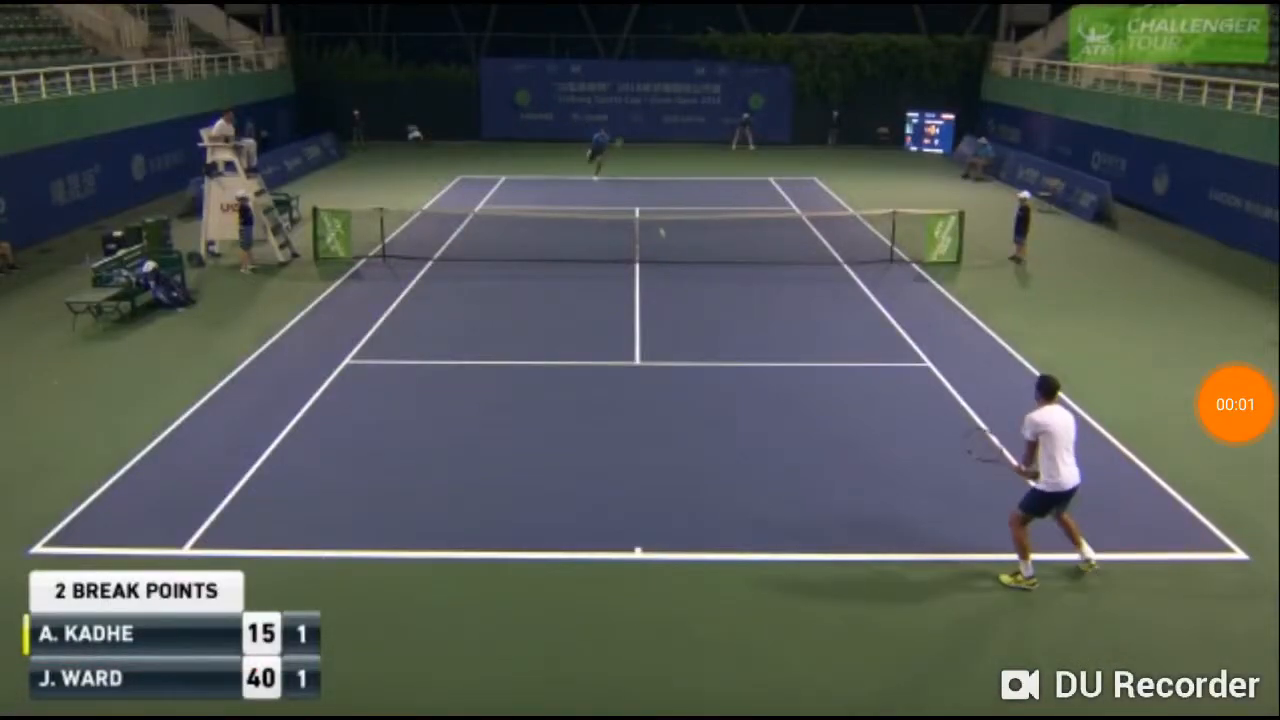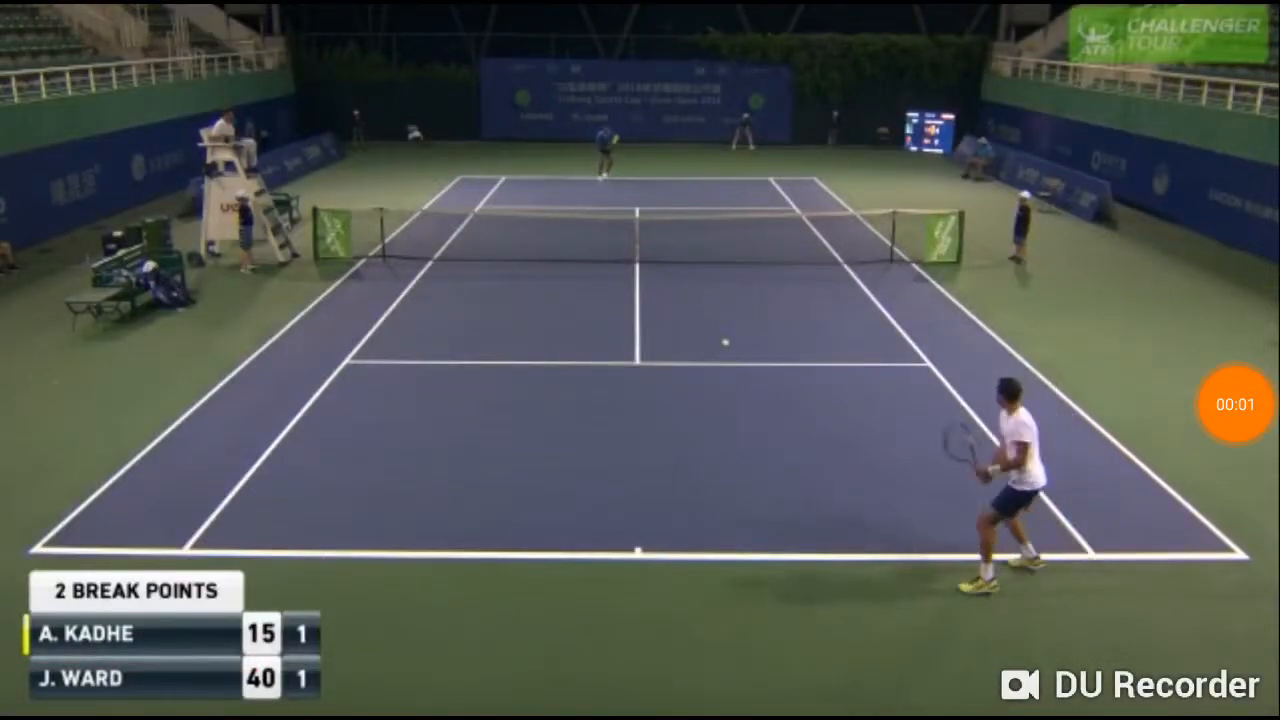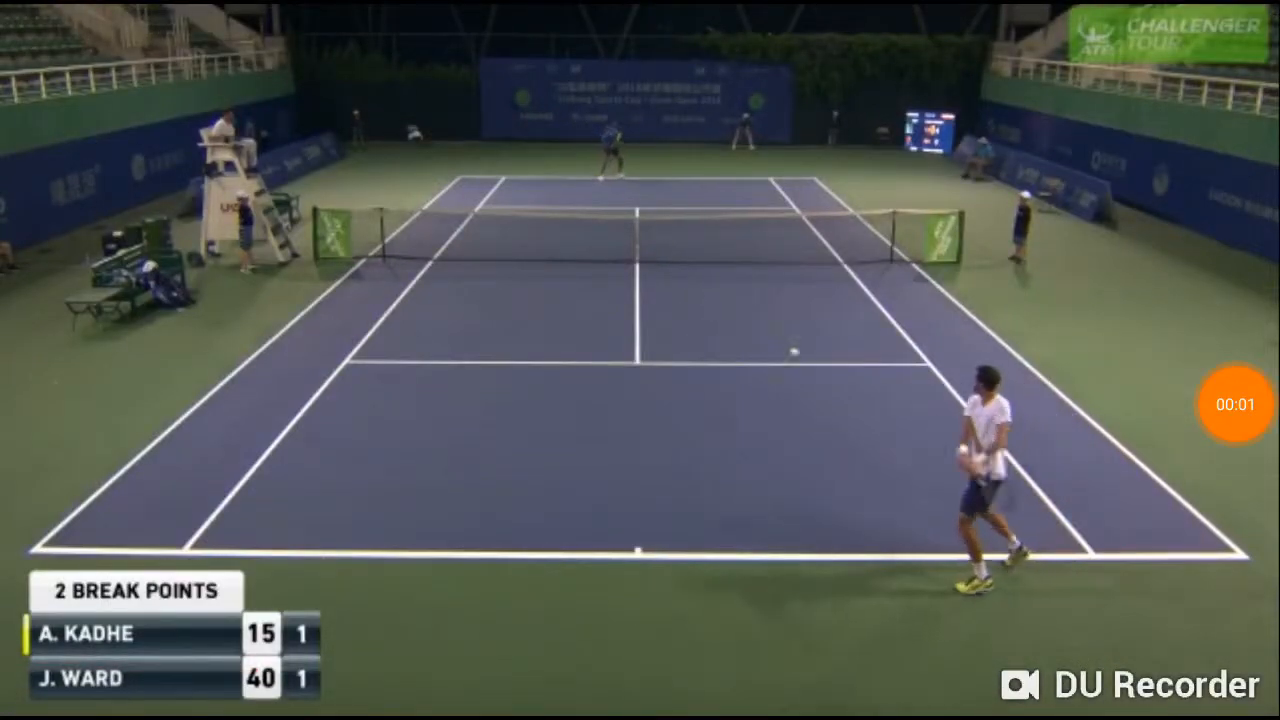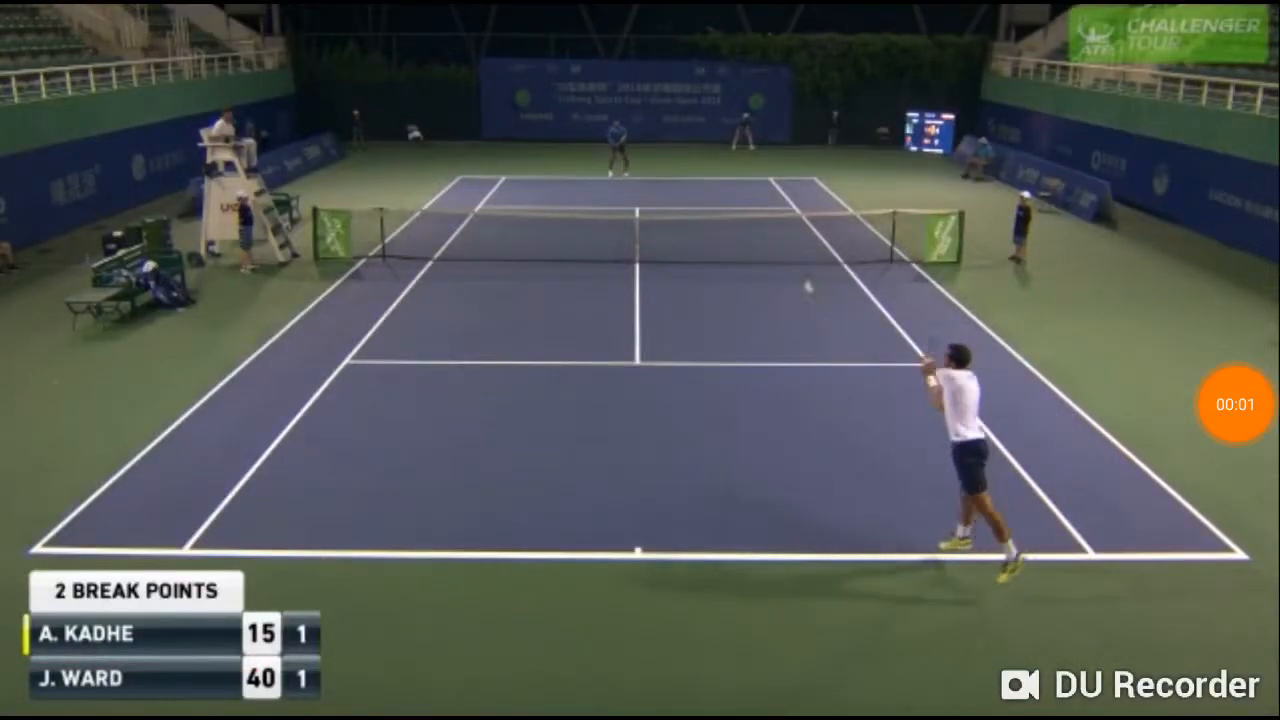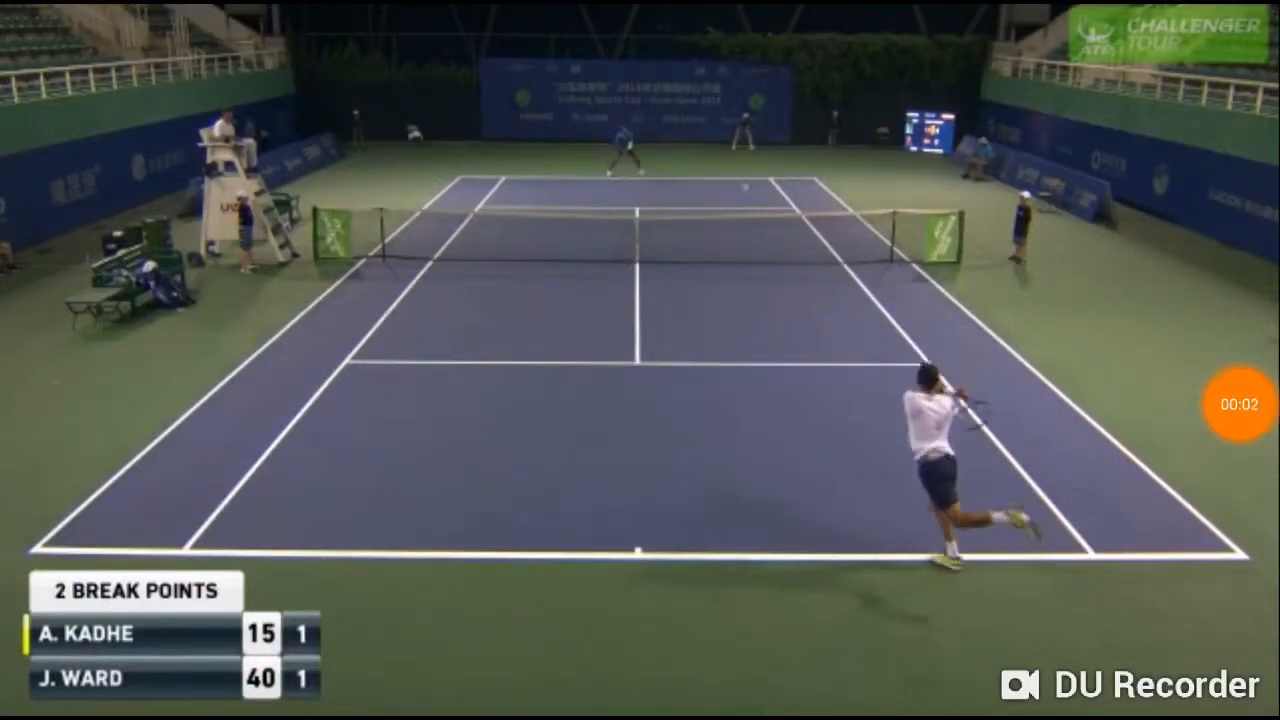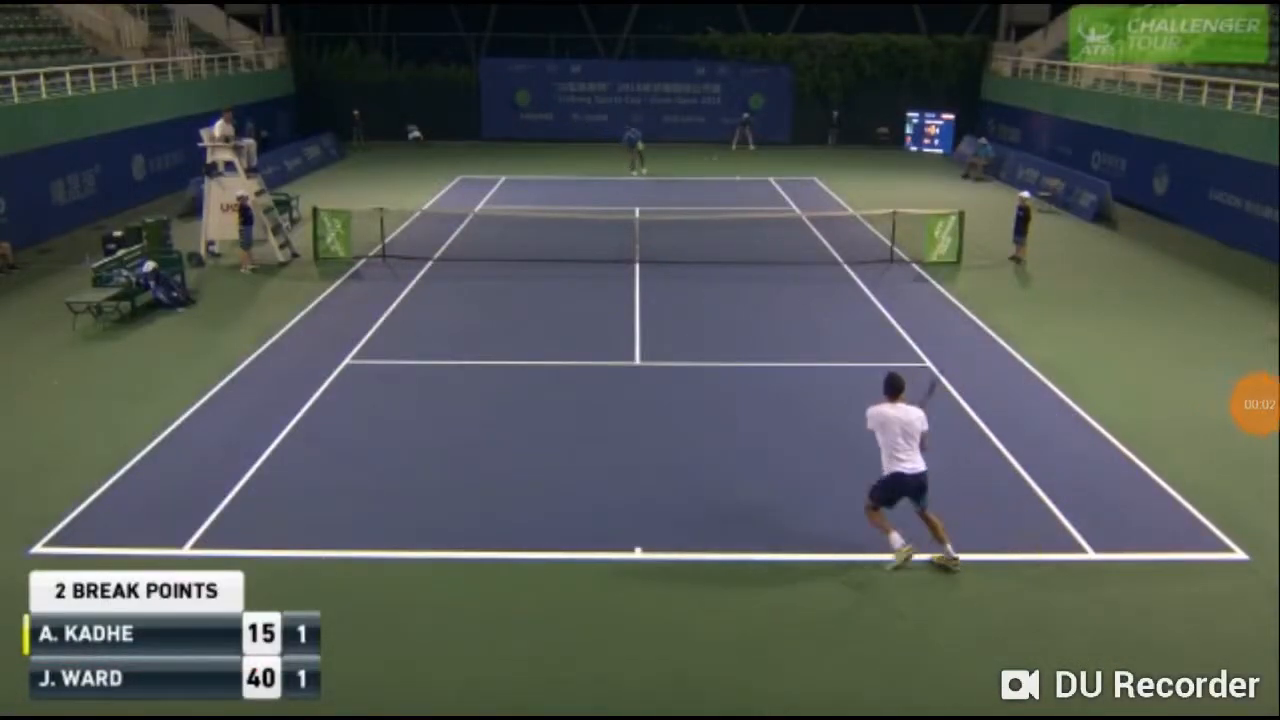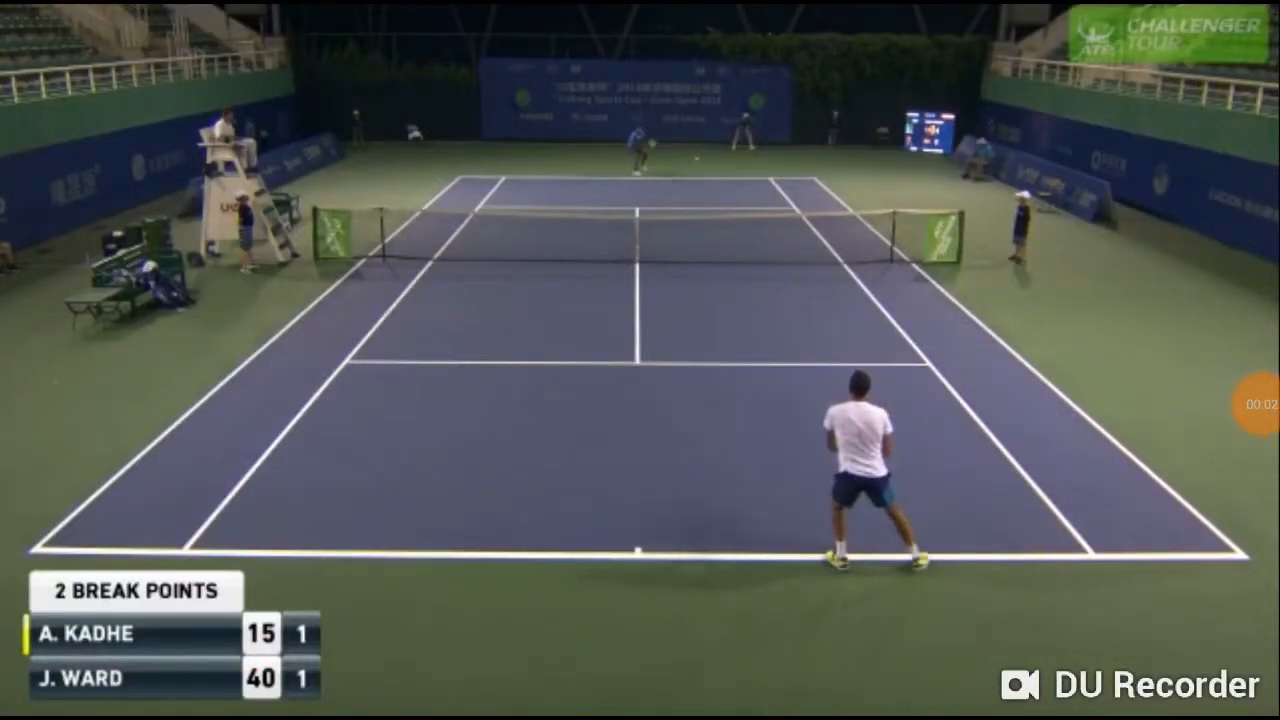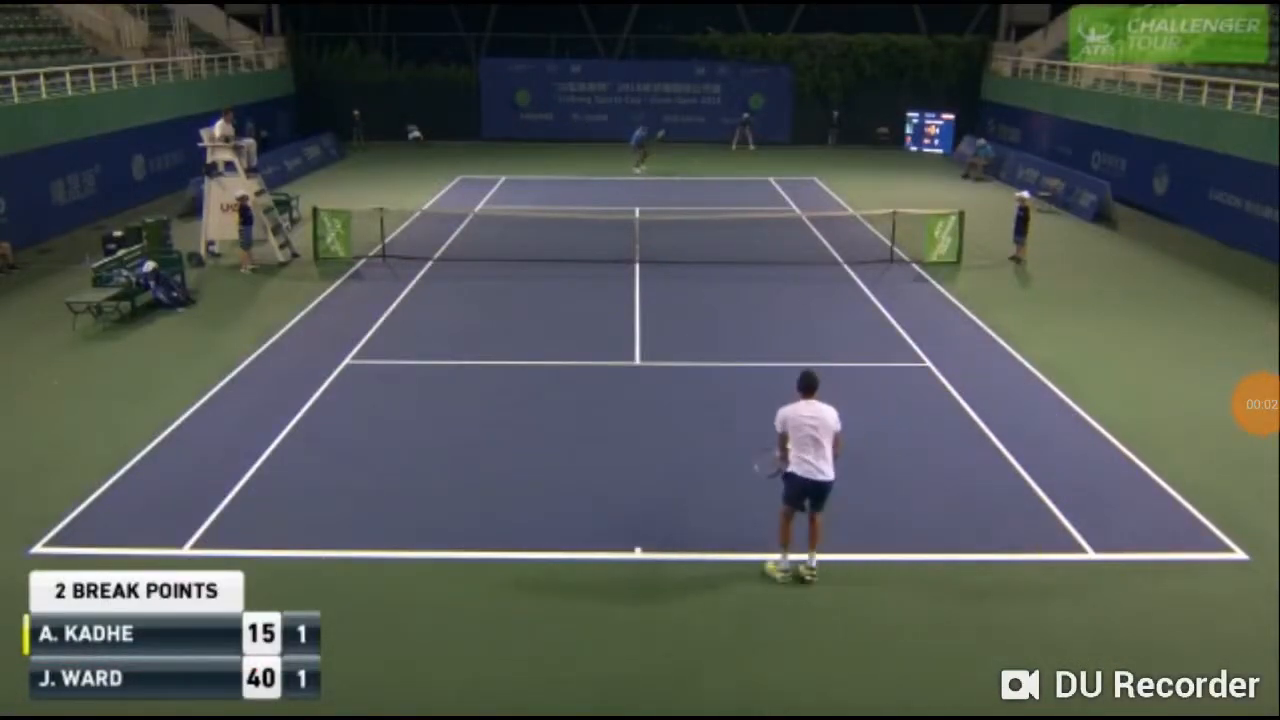
dt=0.2s
person 1, frame 1
left shoulder: (1034, 419)
right shoulder: (1067, 415)
left elbow: (1029, 455)
left wrist: (1024, 469)
right wrist: (1038, 471)
left hip: (1050, 485)
right hip: (1072, 480)
left knee: (1016, 521)
right knee: (1060, 515)
left ankle: (1026, 575)
right ankle: (1087, 558)
person 1, frame 2
left shoulder: (1020, 422)
right shoulder: (1011, 417)
left elbow: (1020, 460)
right elbow: (1004, 449)
left wrist: (993, 469)
right wrist: (993, 469)
left hip: (1025, 483)
right hip: (1032, 480)
left knee: (985, 522)
right knee: (1008, 515)
left ankle: (987, 579)
right ankle: (1031, 557)
person 1, frame 3
left shoulder: (1001, 406)
right shoulder: (973, 402)
left elbow: (1001, 440)
right elbow: (968, 432)
left wrist: (983, 459)
right wrist: (964, 452)
left hip: (988, 474)
right hip: (977, 470)
left knee: (965, 522)
right knee: (985, 511)
left ankle: (983, 578)
right ankle: (1017, 548)
person 1, frame 4
left shoulder: (950, 375)
right shoulder: (969, 378)
left elbow: (935, 386)
right elbow: (943, 405)
left wrist: (929, 372)
right wrist: (932, 374)
left hip: (965, 446)
right hip: (974, 442)
left knee: (981, 502)
right knee: (968, 493)
left ankle: (1012, 556)
right ankle: (962, 536)
person 1, frame 5
left shoulder: (911, 398)
right shoulder: (948, 403)
left wrist: (952, 395)
left hip: (930, 464)
right hip: (946, 459)
left knee: (958, 519)
right knee: (939, 506)
left ankle: (1010, 517)
right ankle: (952, 555)
person 1, frame 6
left shoulder: (873, 413)
right shoulder: (918, 414)
right elbow: (922, 447)
left hip: (896, 475)
right hip: (919, 472)
left knee: (871, 509)
right knee: (924, 512)
left ankle: (901, 547)
right ankle: (950, 556)
person 1, frame 7
left shoulder: (834, 412)
right shoulder: (881, 414)
left elbow: (831, 445)
right elbow: (887, 451)
left hip: (850, 473)
right hip: (877, 474)
left knee: (837, 509)
right knee: (893, 511)
left ankle: (840, 556)
right ankle: (916, 556)
person 1, frame 8
left shoulder: (785, 413)
right shoulder: (831, 412)
left elbow: (783, 449)
right elbow: (836, 451)
left hip: (798, 475)
right hip: (825, 476)
left knee: (786, 516)
right knee: (815, 515)
left ankle: (783, 567)
right ankle: (811, 566)
